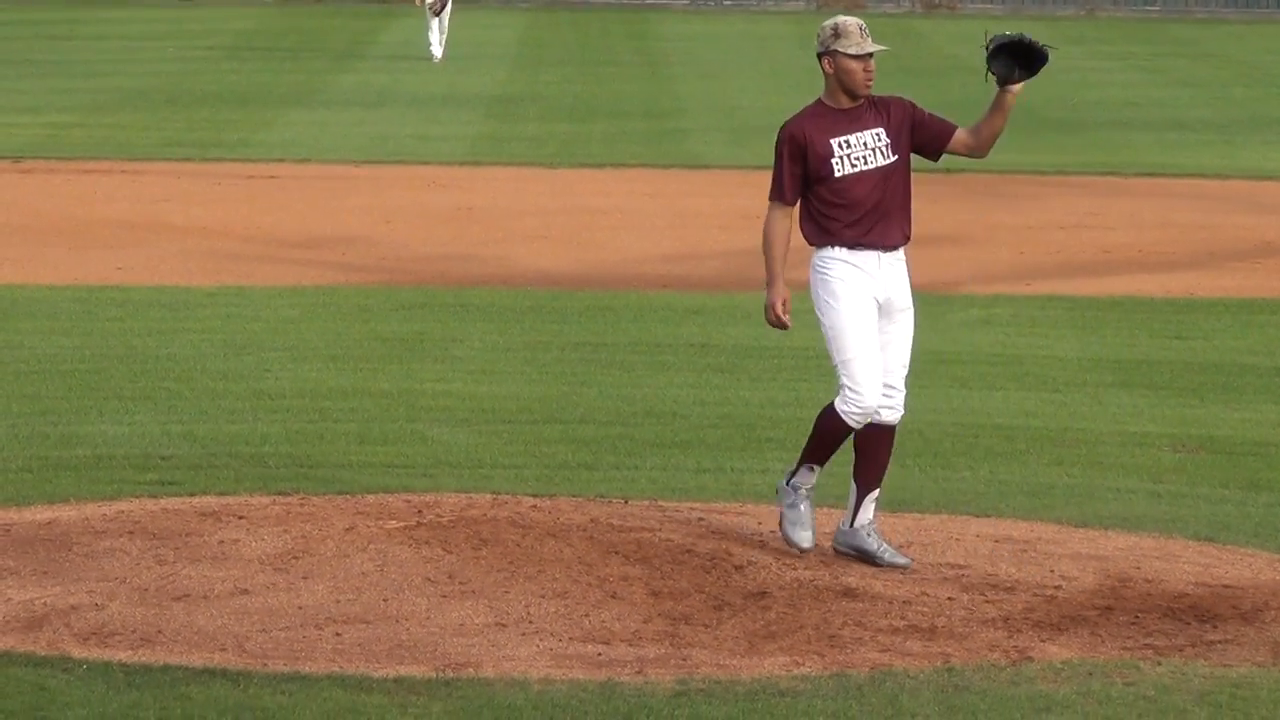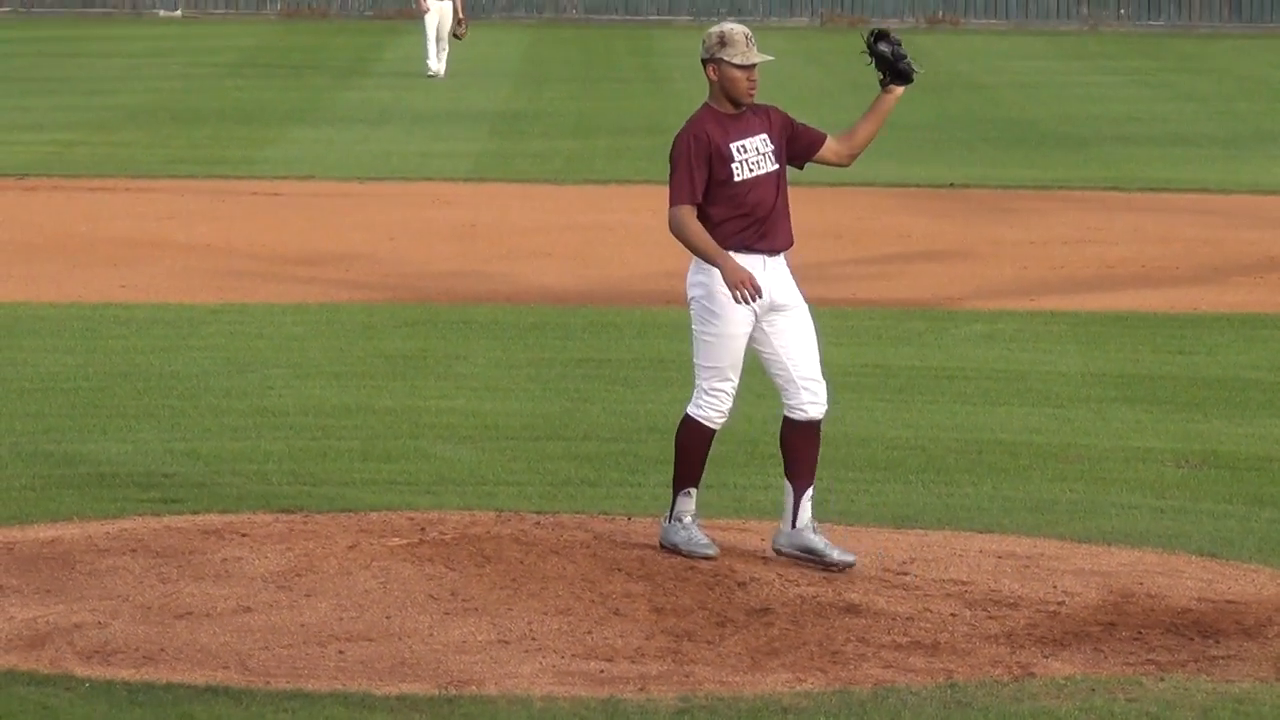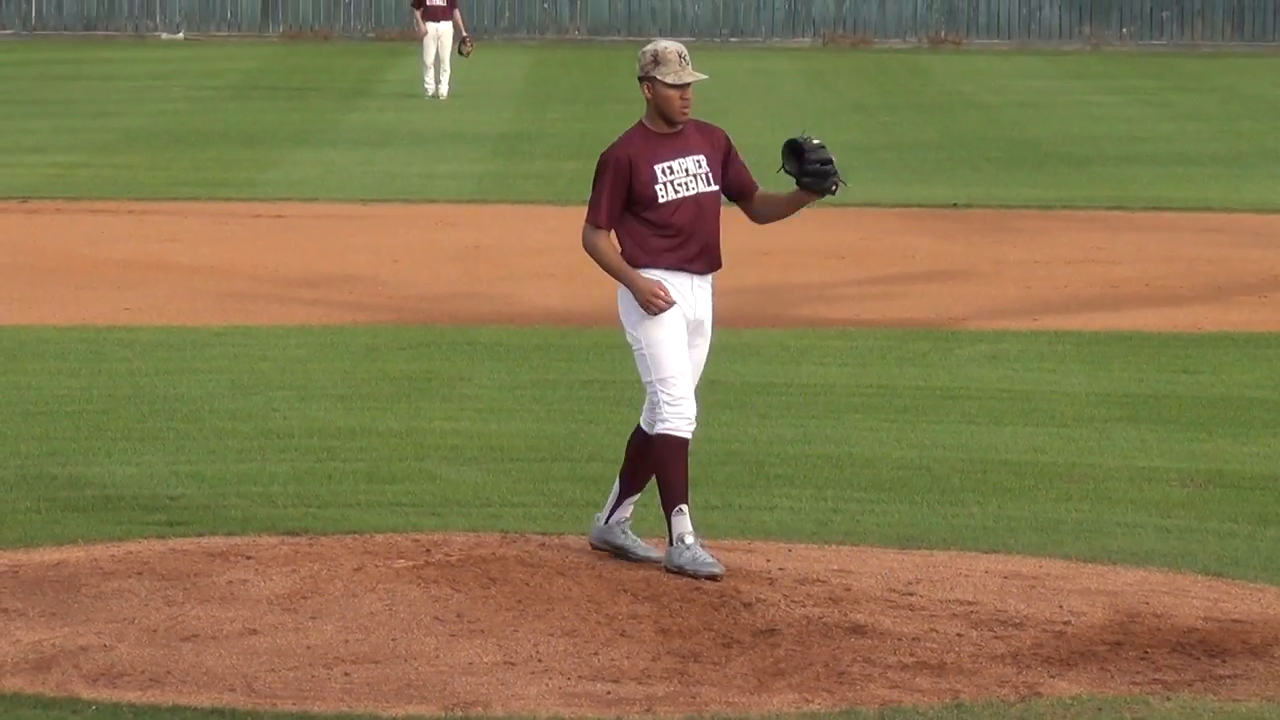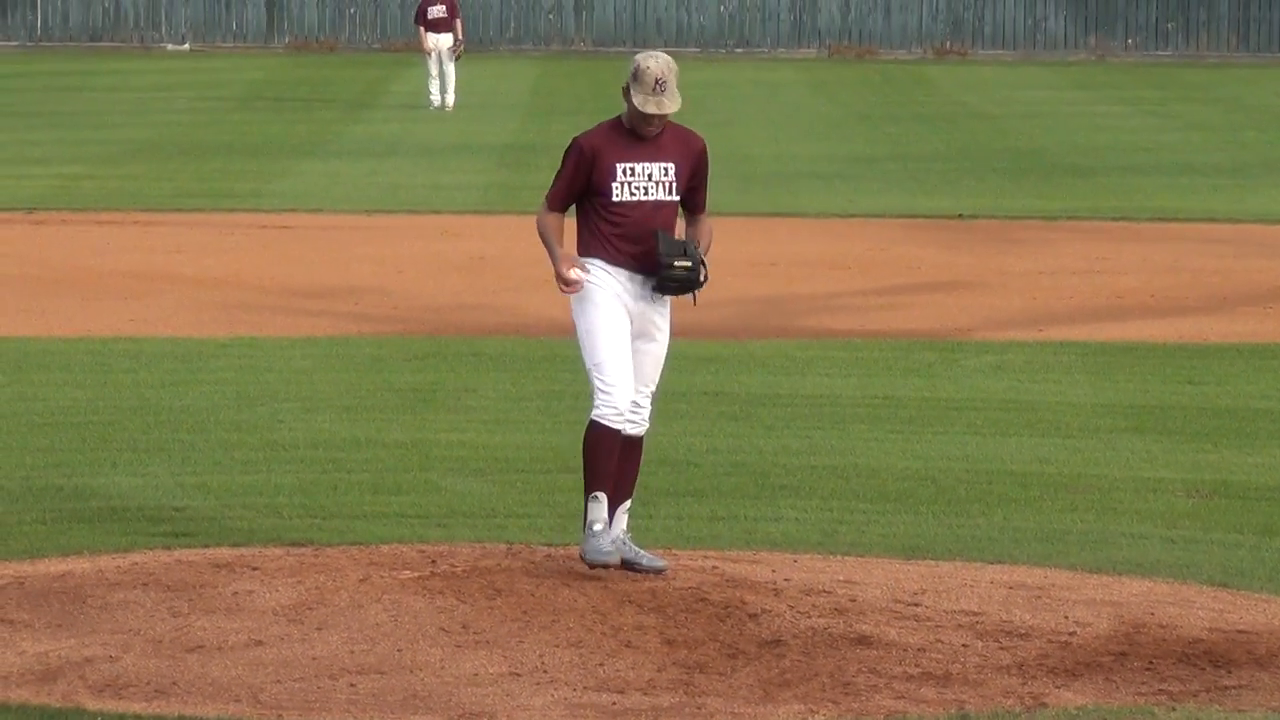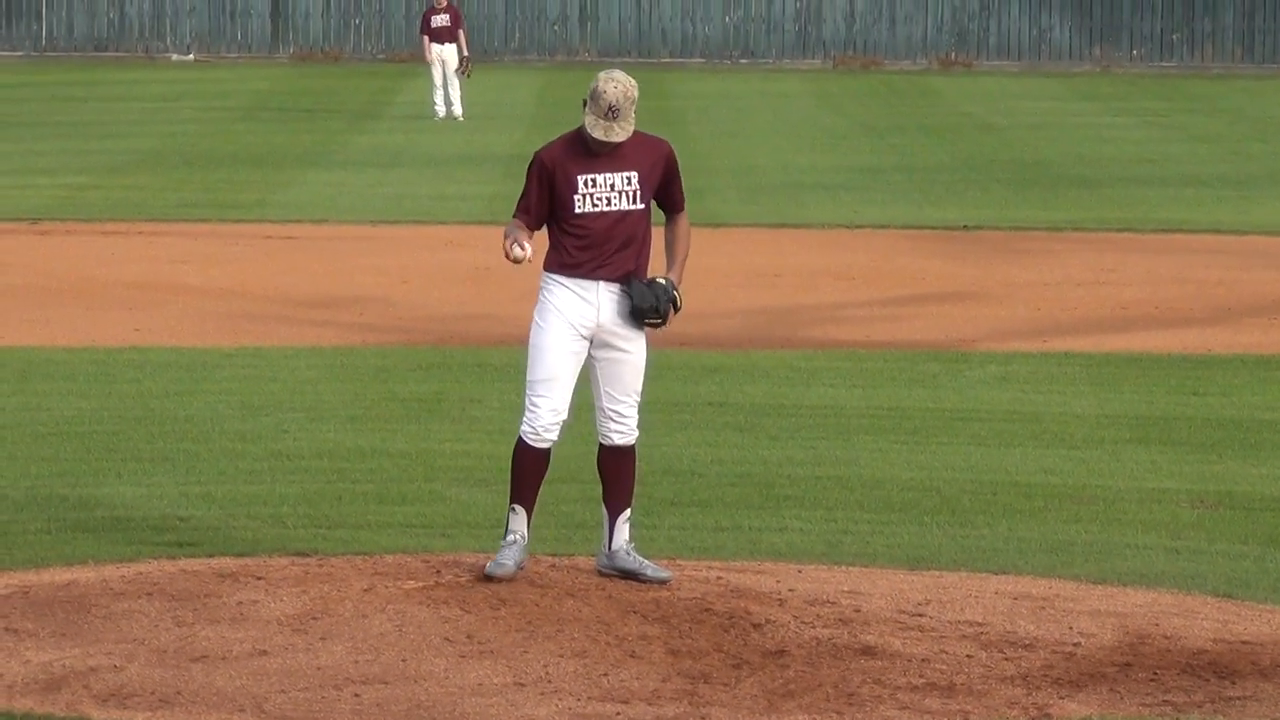
dt=0.4s
person 1, frame 1
left shoulder: (897, 114)
right shoulder: (801, 130)
left elbow: (976, 144)
right elbow: (779, 211)
left wrist: (1007, 94)
right wrist: (774, 284)
left hip: (895, 271)
right hip: (842, 270)
left knee: (888, 402)
right knee: (860, 395)
left ankle: (856, 526)
right ankle: (798, 485)
person 1, frame 2
left shoulder: (771, 122)
right shoulder: (696, 134)
left elbow: (844, 151)
right elbow: (680, 218)
left wrist: (891, 94)
right wrist: (725, 265)
left hip: (776, 278)
right hip: (724, 279)
left knee: (808, 398)
right knee: (713, 401)
left ankle: (798, 526)
right ankle: (680, 518)
person 1, frame 3
left shoulder: (711, 139)
right shoulder: (623, 154)
left elbow: (759, 208)
right elbow: (594, 234)
left wrist: (805, 194)
right wrist: (634, 282)
left hip: (700, 292)
right hip: (654, 295)
left knee: (665, 415)
right knee: (675, 414)
left ankle: (612, 522)
right ankle: (682, 540)
person 1, frame 4
left shoulder: (690, 147)
right shoulder: (592, 144)
left elbow: (698, 216)
right elbow: (550, 211)
left wrist: (695, 258)
right wrist: (560, 257)
left hip: (653, 291)
right hip: (599, 285)
left knee: (634, 413)
right knee: (614, 399)
left ankle: (613, 532)
right ankle: (597, 525)
person 1, frame 5
left shoulder: (657, 154)
right shoulder: (552, 158)
left elbow: (677, 215)
right elbow: (524, 221)
left wrist: (673, 276)
right wrist: (515, 240)
left hip: (625, 303)
right hip: (565, 296)
left knee: (620, 427)
right knee: (543, 420)
left ankle: (617, 546)
right ankle: (516, 535)
